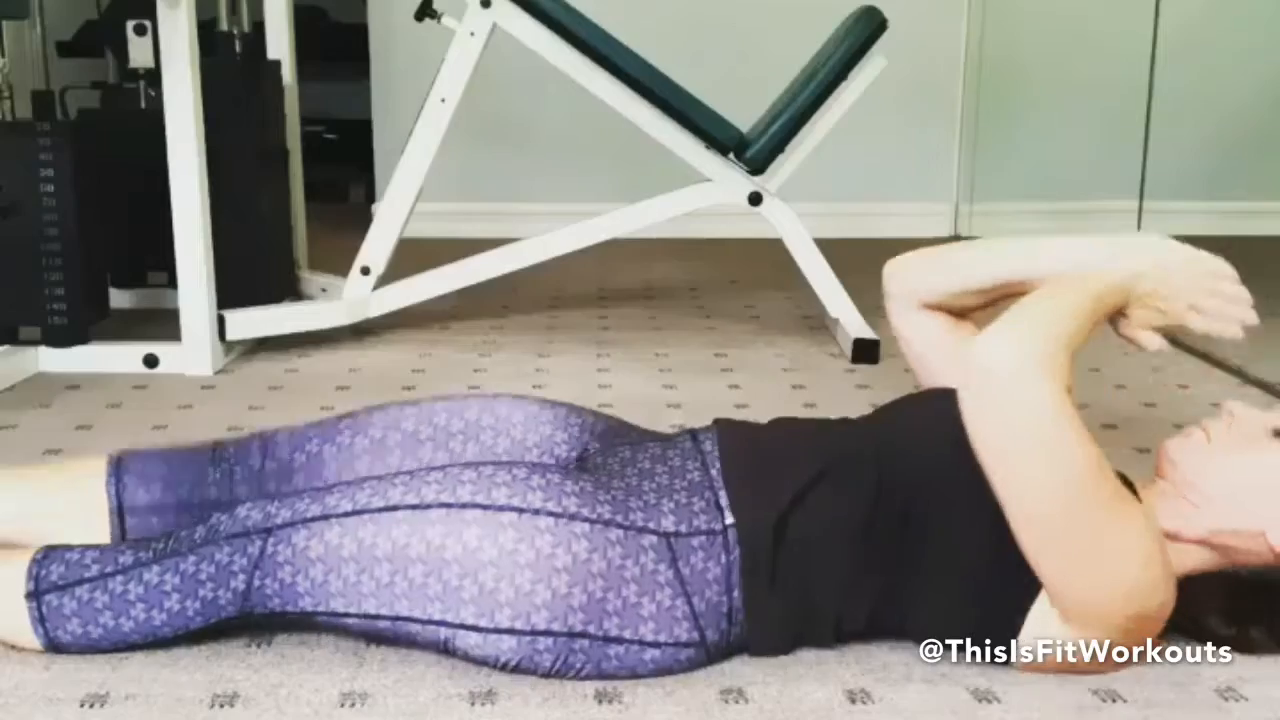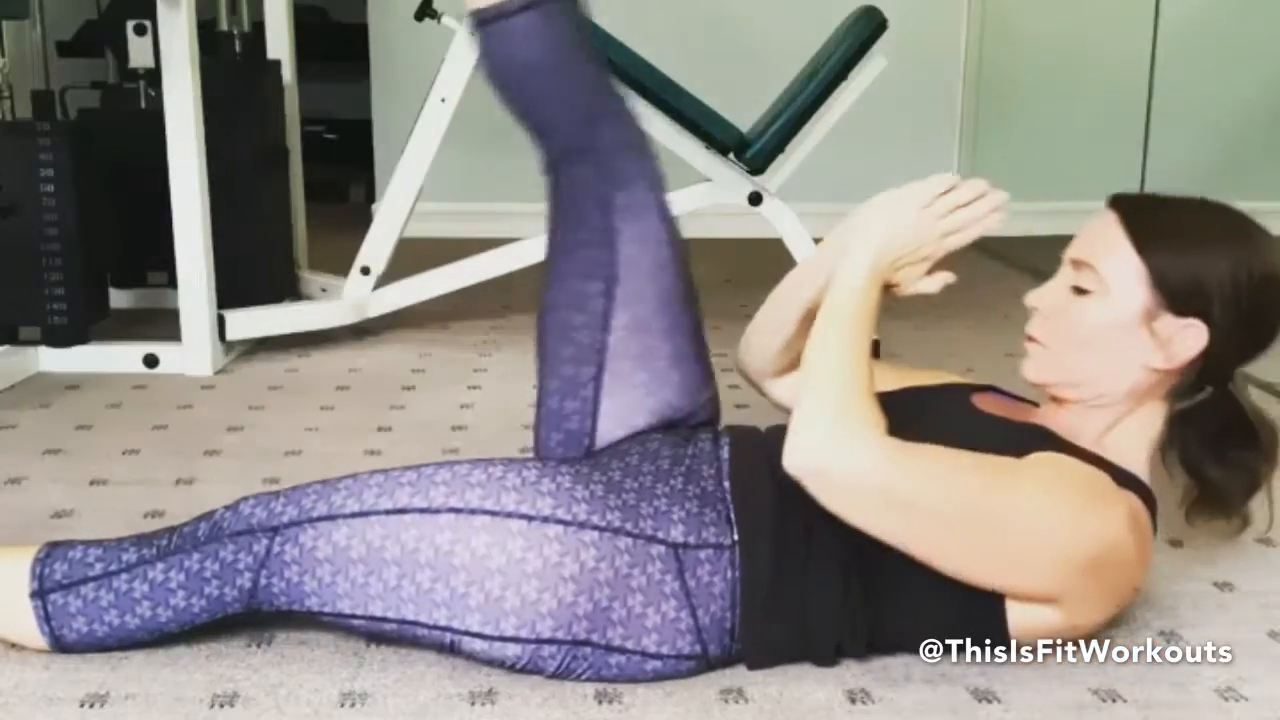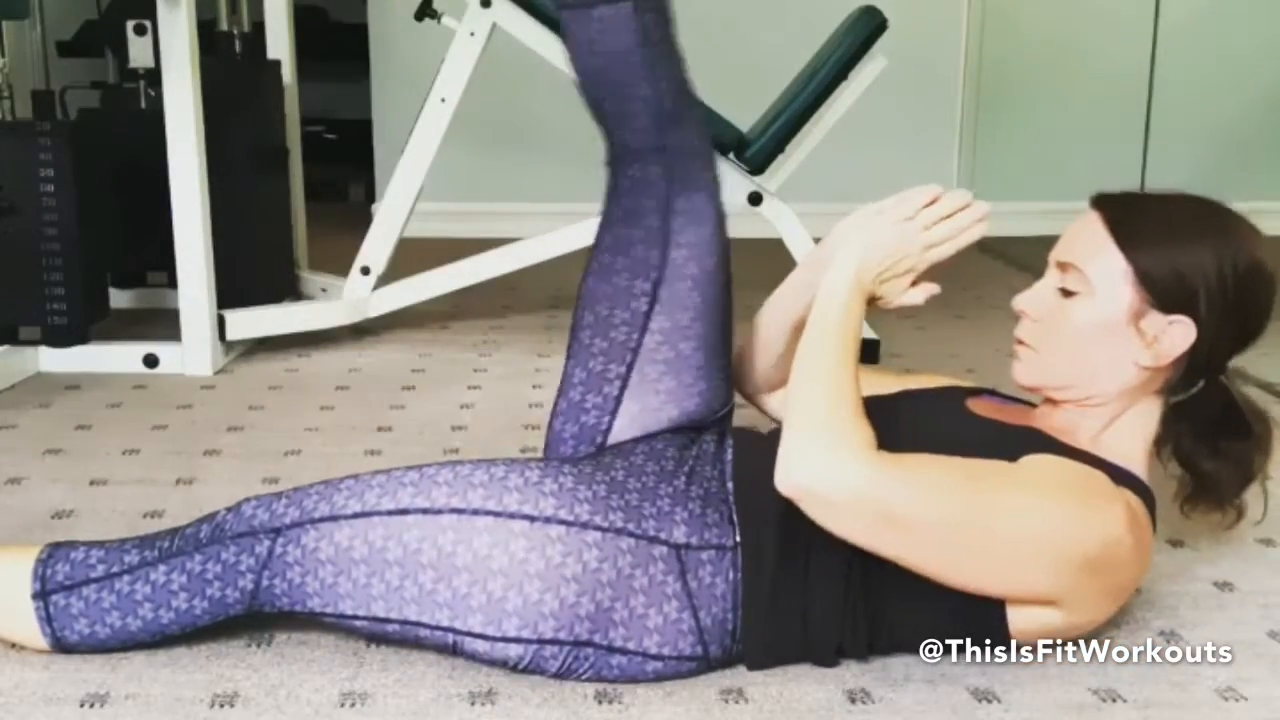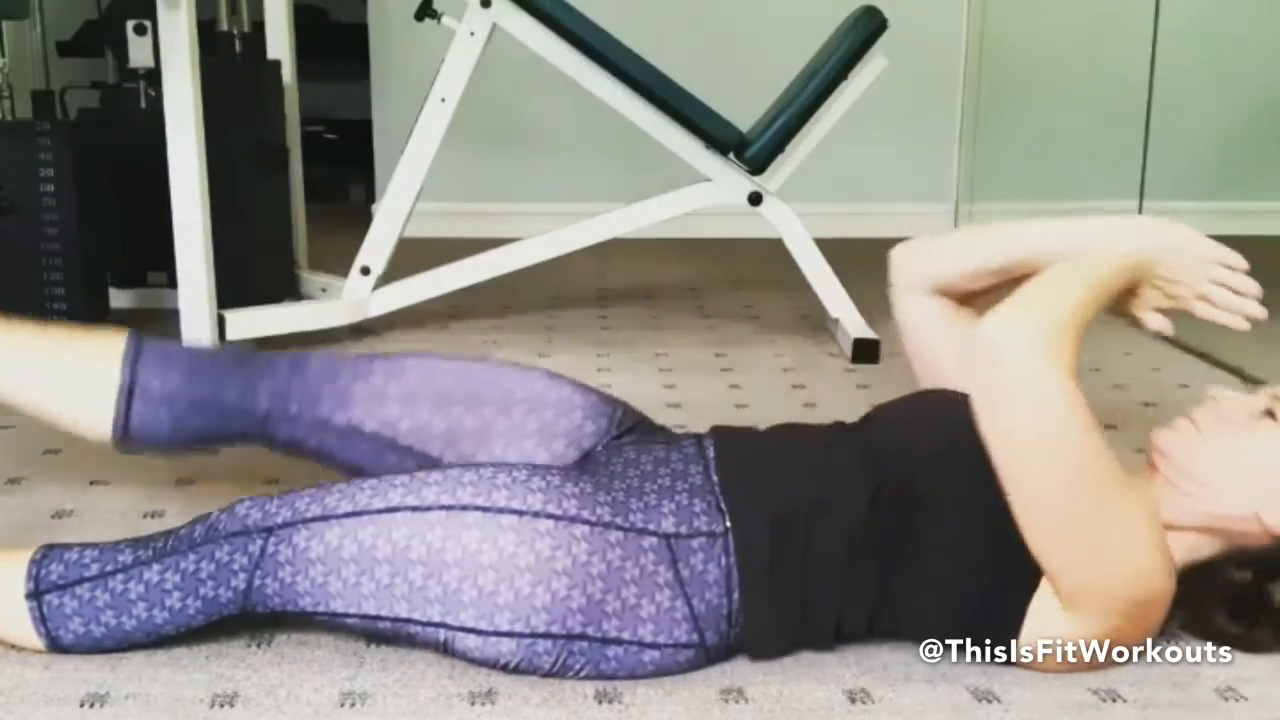
dt=0.7s
person 1, frame 1
left shoulder: (1119, 582)
right shoulder: (1062, 492)
left elbow: (1008, 375)
right elbow: (915, 289)
left wrist: (1107, 281)
right wrist: (1109, 259)
left hip: (675, 568)
right hip: (661, 470)
left knee: (254, 552)
right knee: (246, 474)
person 1, frame 2
left shoulder: (1091, 531)
right shoulder: (1033, 427)
left elbow: (832, 458)
right elbow: (774, 358)
left wrist: (866, 266)
right wrist: (854, 247)
left hip: (664, 579)
right hip: (667, 467)
left knee: (259, 545)
right knee: (599, 154)
person 1, frame 3
left shoulder: (1089, 531)
right shoulder: (1025, 422)
left elbow: (822, 472)
right elbow: (770, 371)
left wrist: (851, 277)
right wrist: (841, 260)
left hip: (672, 578)
right hip: (671, 470)
left knee: (266, 544)
right knee: (663, 164)
person 1, frame 4
left shoulder: (1118, 577)
right shoulder: (1068, 499)
left elbow: (1007, 352)
right elbow: (917, 274)
left wrist: (1117, 259)
right wrist: (1109, 241)
left hip: (670, 571)
right hip: (662, 467)
left knee: (248, 551)
right knee: (270, 384)
